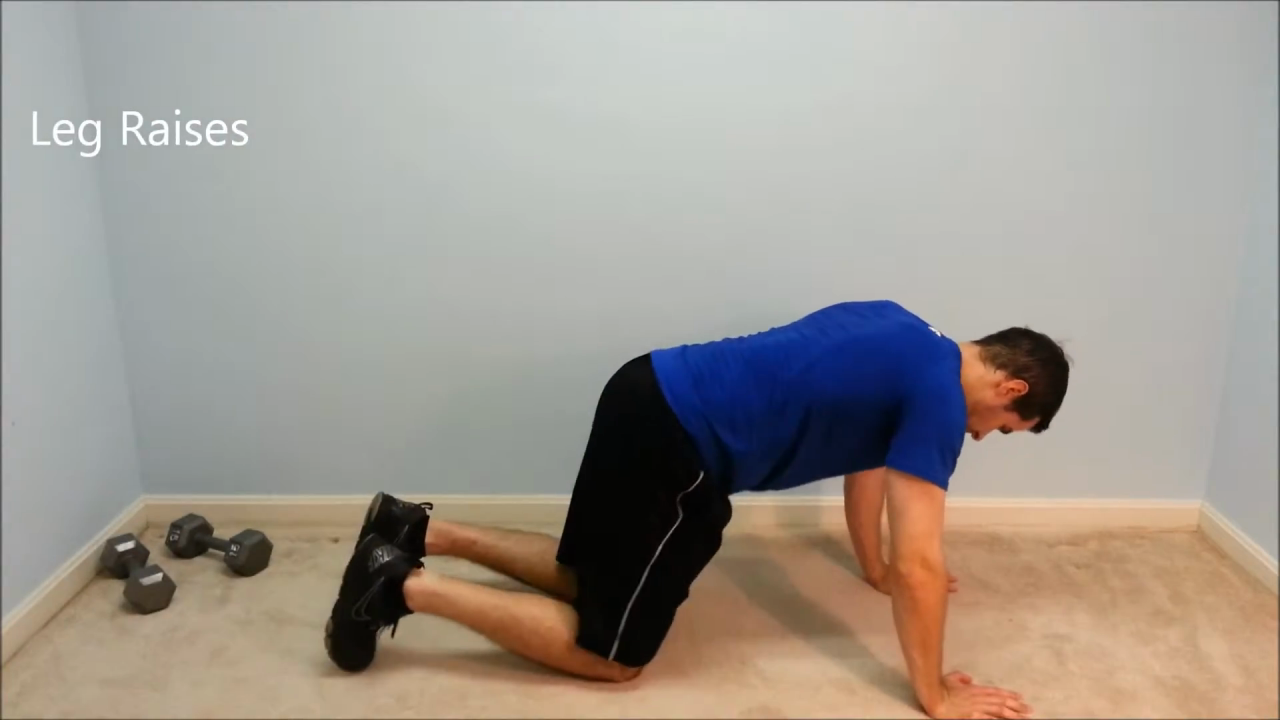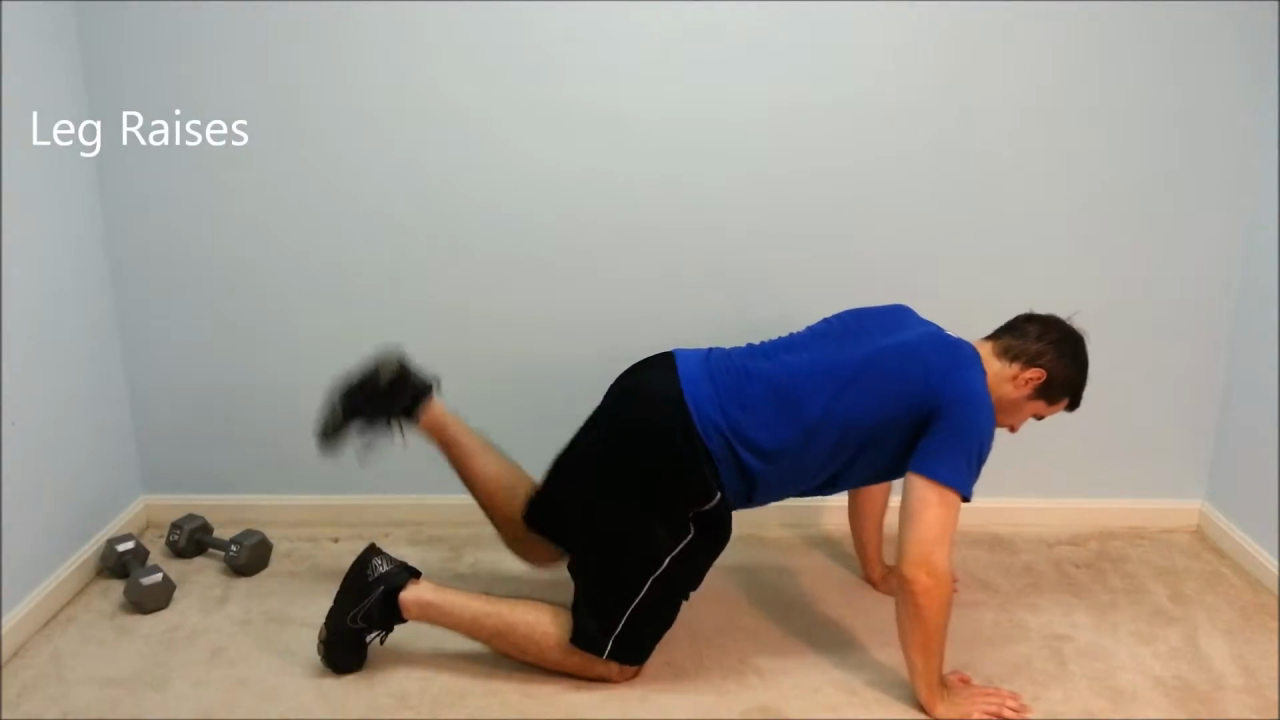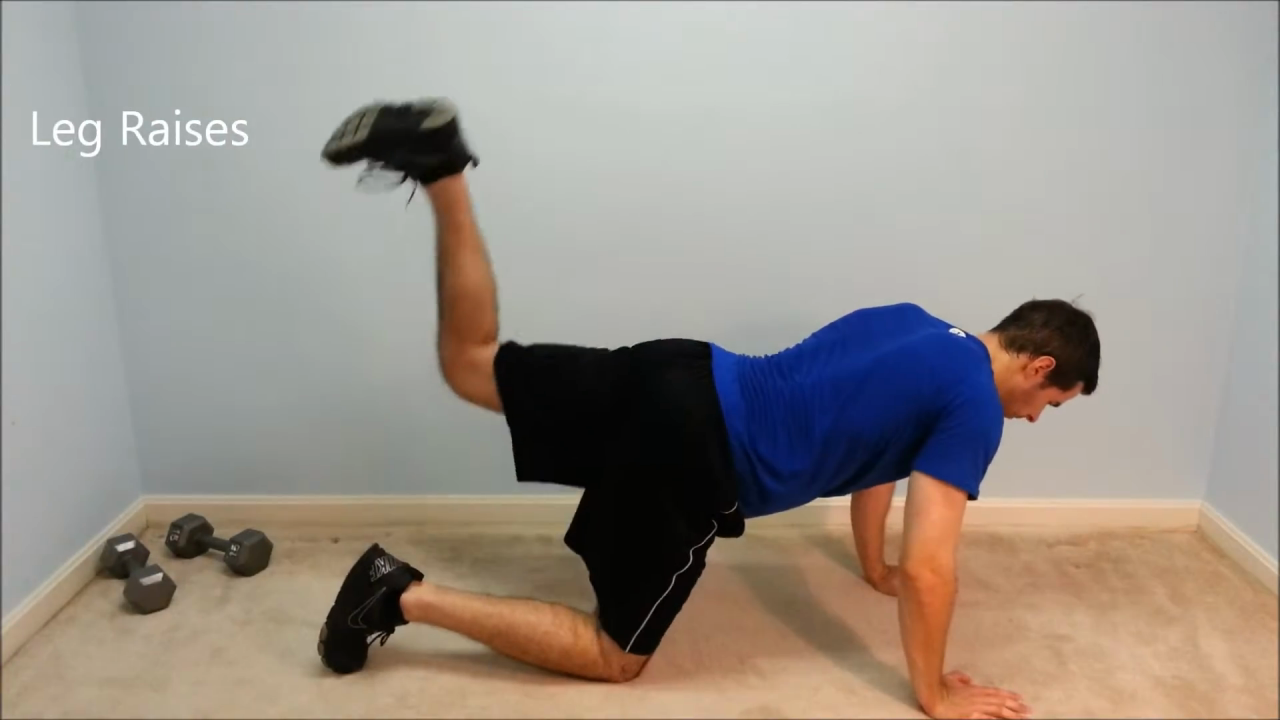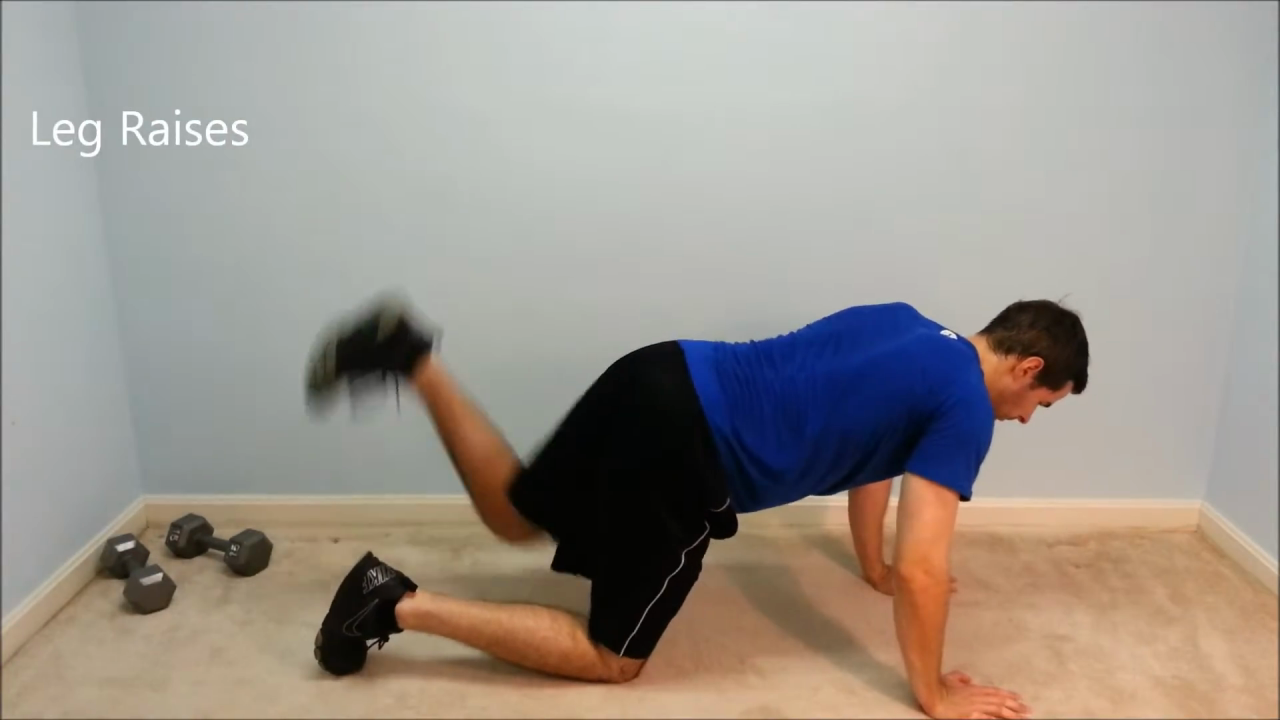
dt=0.4s
person 1, frame 1
left shoulder: (906, 337)
right shoulder: (939, 395)
left elbow: (864, 447)
right elbow: (920, 566)
left wrist: (871, 566)
left hip: (650, 397)
right hip: (669, 445)
left knee: (590, 577)
right knee: (609, 653)
left ankle: (421, 532)
right ankle: (409, 586)
person 1, frame 2
left shoulder: (914, 333)
right shoulder: (966, 406)
right elbow: (923, 573)
left wrist: (872, 566)
left hip: (667, 389)
right hip: (680, 453)
left knee: (535, 534)
right knee: (604, 653)
left ankle: (414, 399)
right ankle: (405, 595)
person 1, frame 3
left shoulder: (917, 328)
right shoulder: (974, 406)
right elbow: (928, 569)
left wrist: (872, 568)
left hip: (677, 376)
right hip: (688, 451)
left knee: (469, 364)
right knee: (614, 655)
left ankle: (439, 164)
right ankle: (410, 598)
person 1, frame 4
left shoulder: (913, 331)
right shoulder: (965, 407)
right elbow: (922, 573)
left wrist: (873, 565)
left hip: (660, 378)
right hip: (679, 446)
left knee: (516, 508)
right knee: (612, 656)
left ankle: (412, 353)
right ankle: (401, 605)
